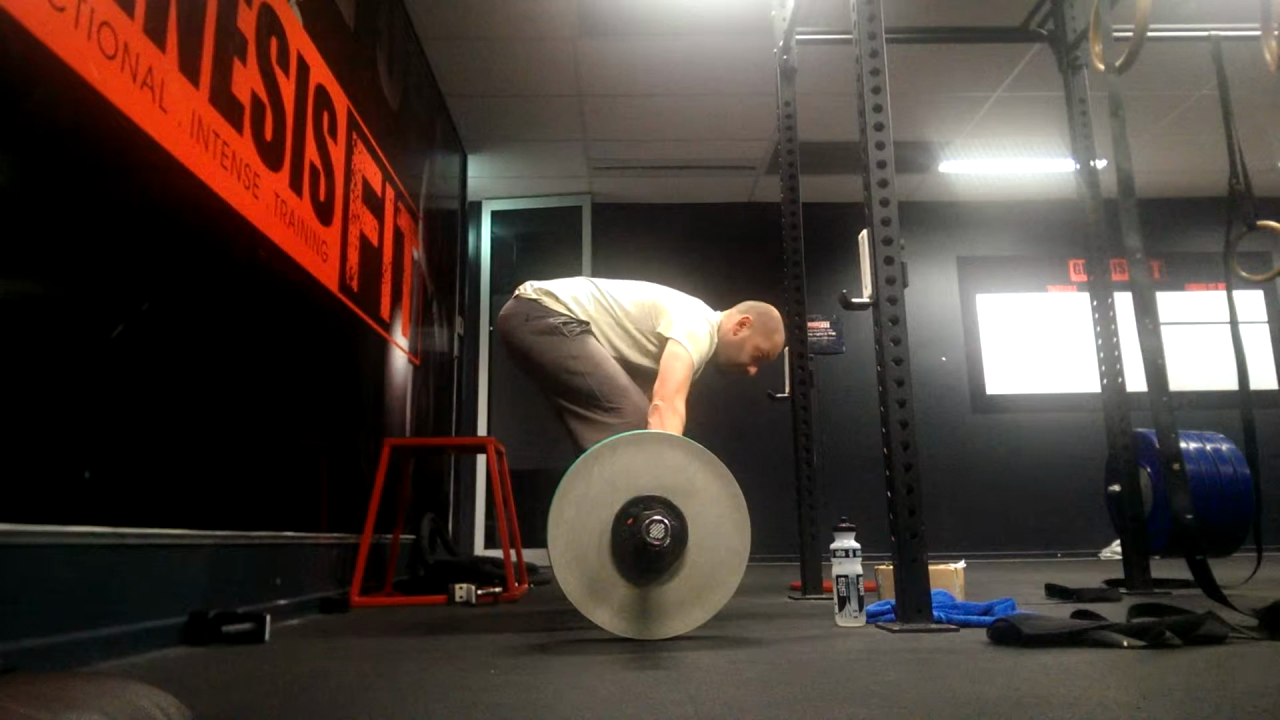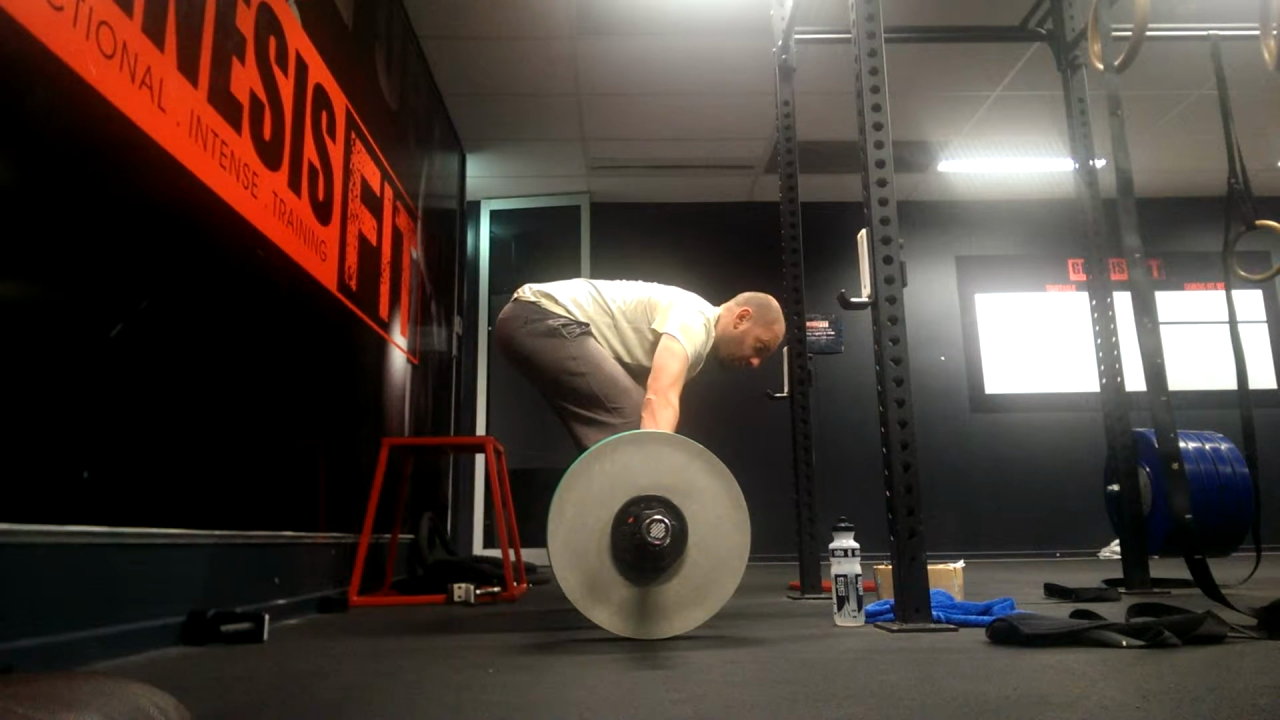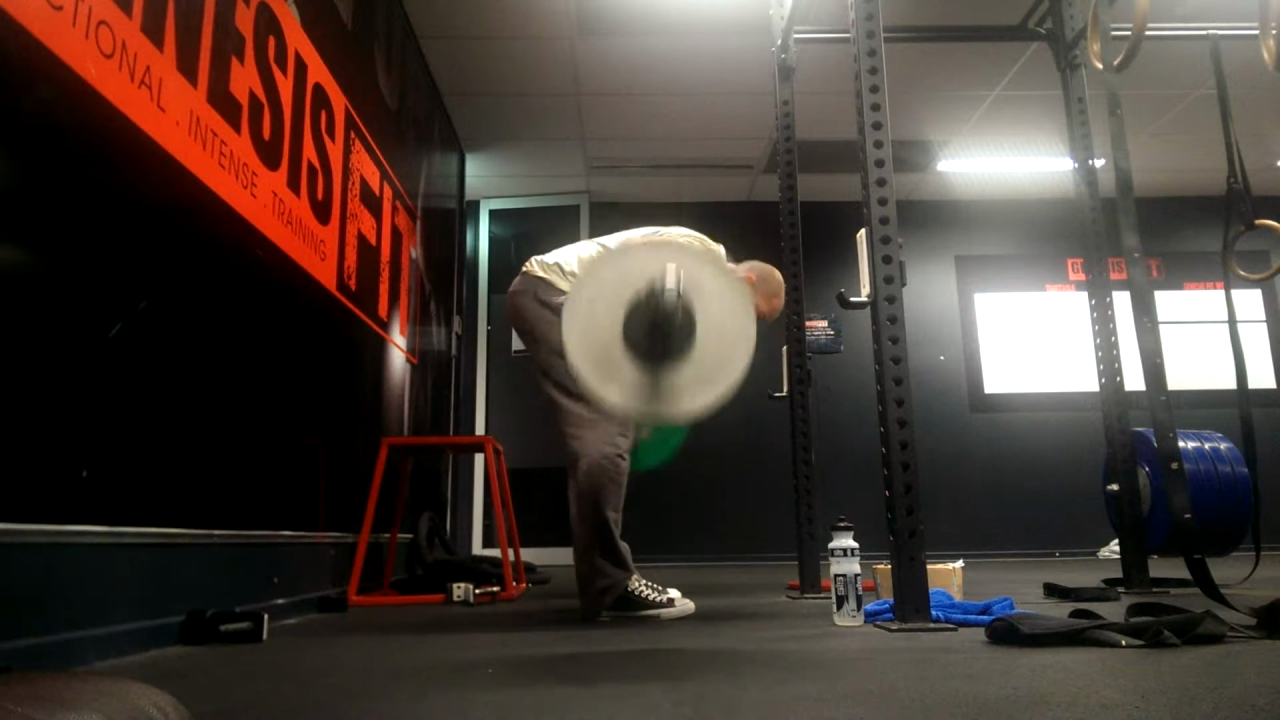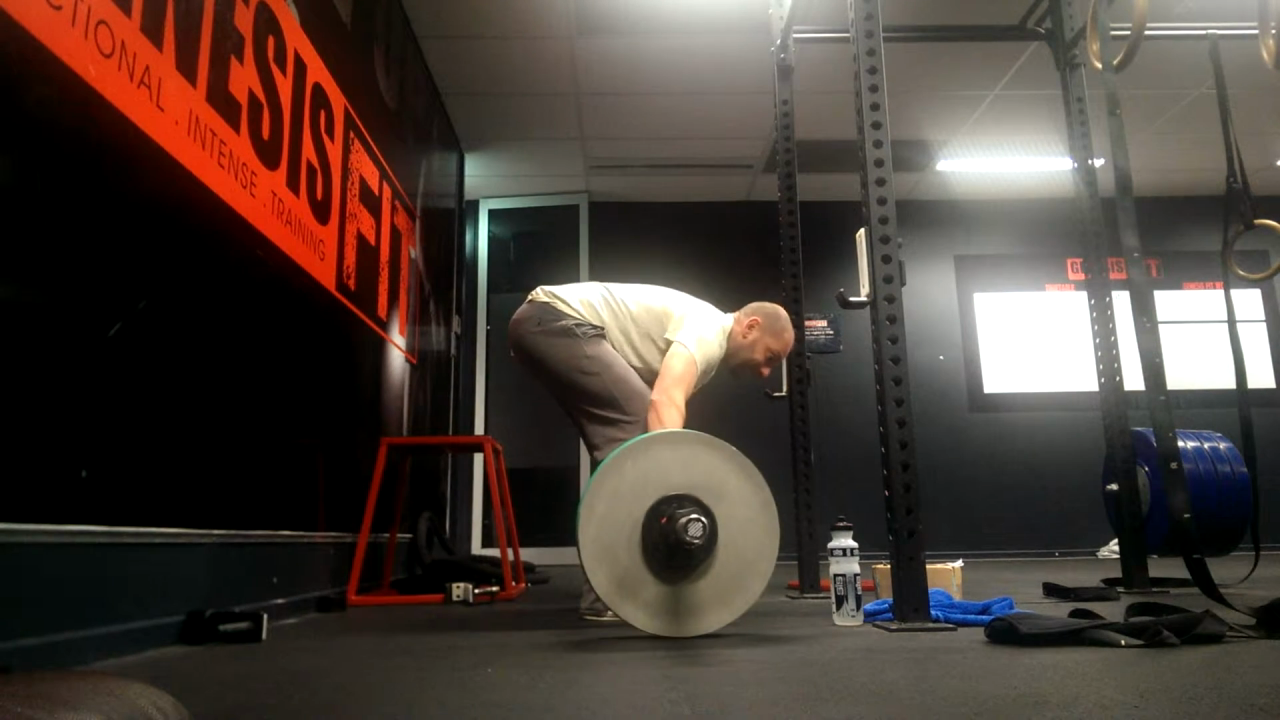
dt=1s
person 1, frame 1
left shoulder: (693, 346)
right shoulder: (698, 325)
left elbow: (656, 407)
right elbow: (666, 405)
left hip: (530, 317)
right hip: (541, 314)
left knee: (623, 426)
right knee: (628, 425)
person 1, frame 2
left shoulder: (694, 341)
right shoulder: (695, 319)
right elbow: (659, 400)
left hip: (529, 322)
right hip: (539, 317)
left knee: (623, 424)
right knee: (629, 423)
person 1, frame 3
right shoulder: (706, 256)
left hip: (547, 295)
right hip: (547, 291)
left knee: (605, 423)
right knee: (607, 424)
left ankle: (607, 580)
right ankle: (610, 588)
person 1, frame 4
left shoulder: (706, 350)
right shoulder: (710, 329)
right elbow: (665, 401)
left hip: (540, 324)
right hip: (553, 319)
left knee: (626, 436)
right knee: (639, 429)
